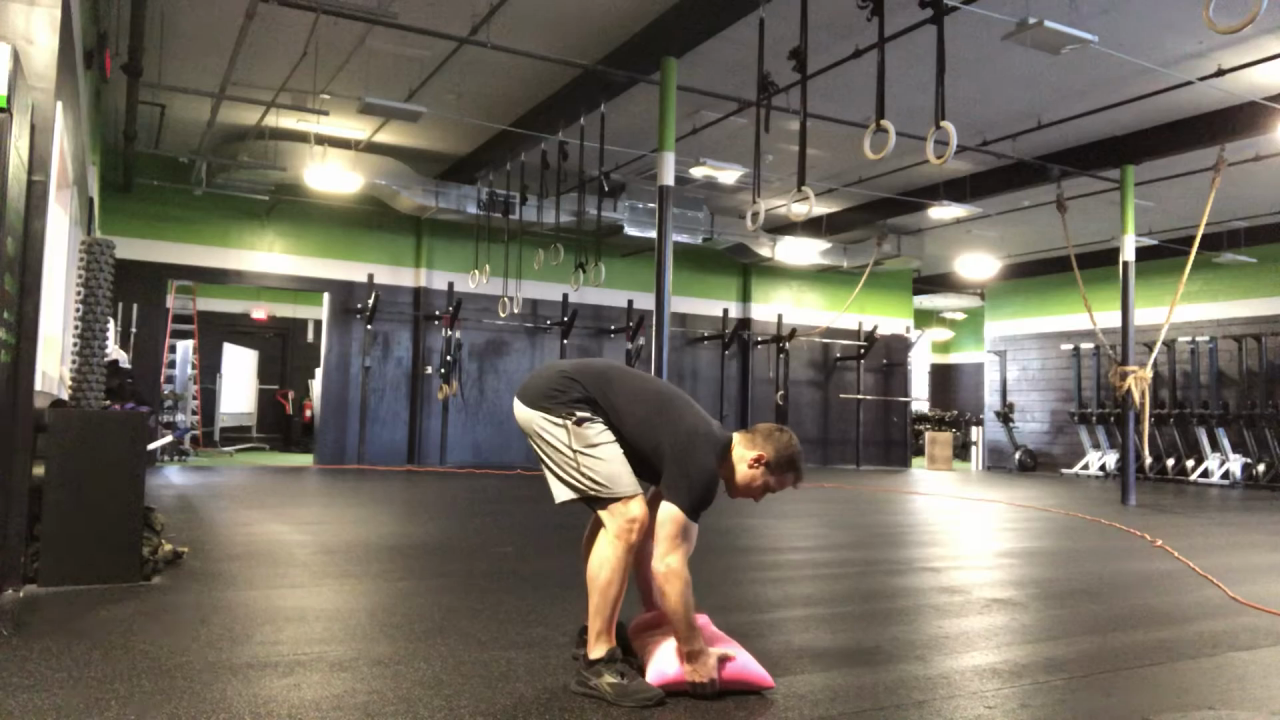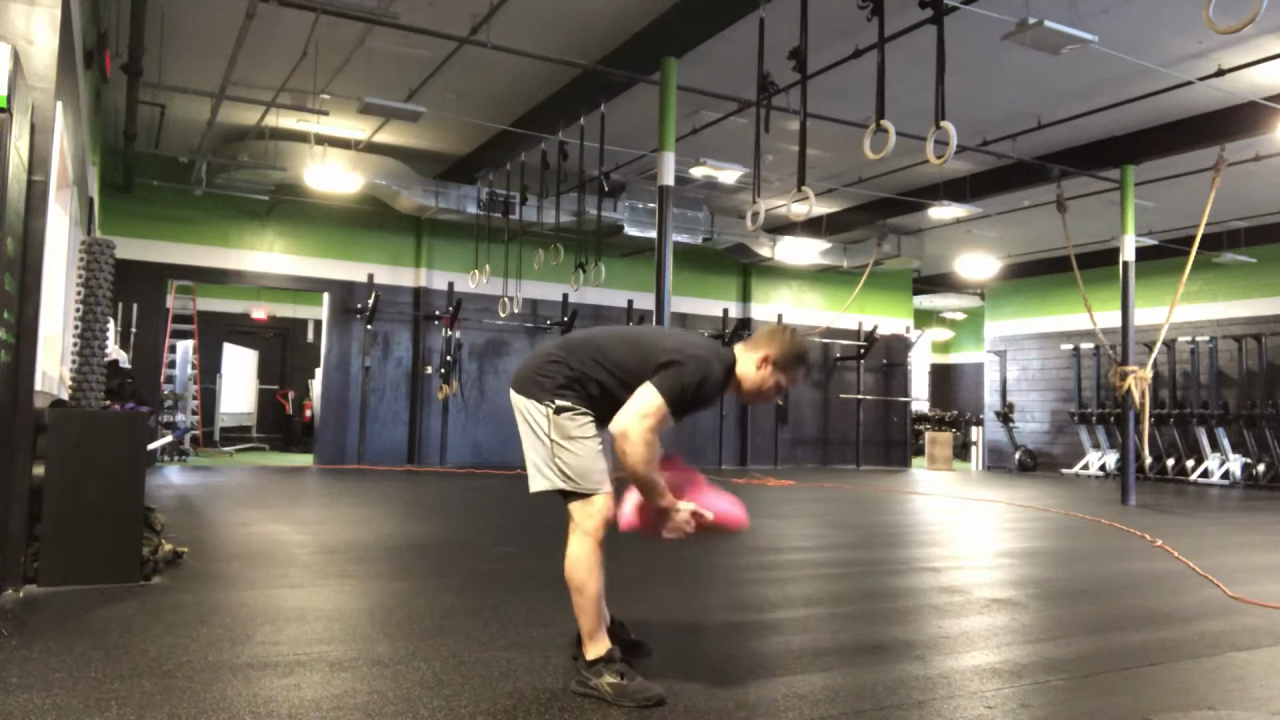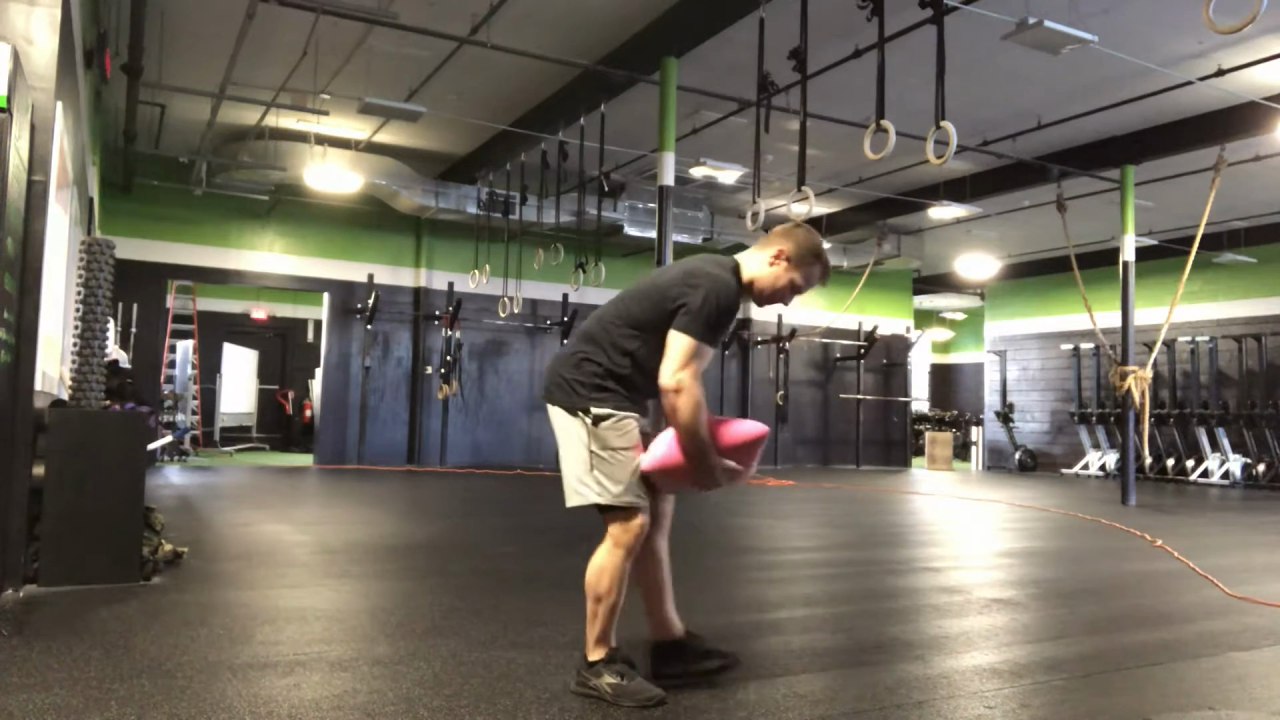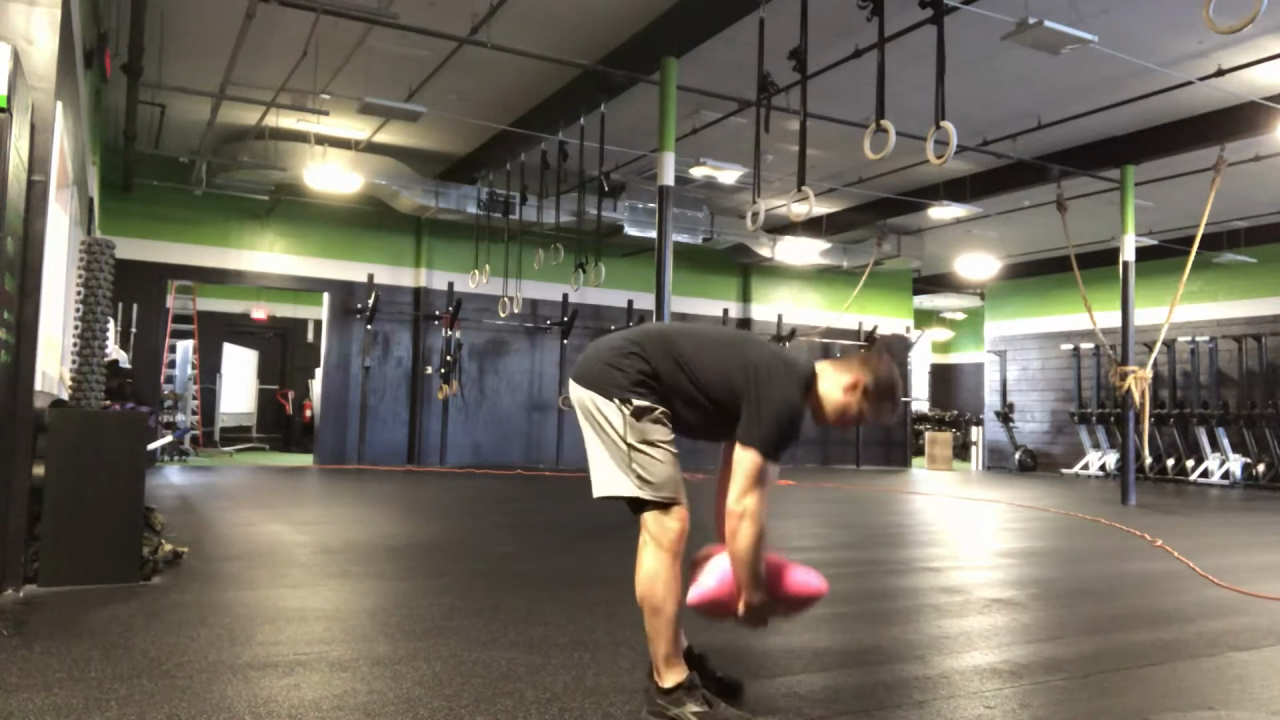
dt=0.7s
person 1, frame 1
left shoulder: (703, 445)
right shoulder: (701, 463)
left elbow: (651, 534)
right elbow: (668, 564)
left wrist: (655, 616)
right wrist: (695, 655)
left hip: (546, 395)
right hip: (556, 401)
left knee: (613, 515)
right knee: (626, 519)
left ankle: (597, 632)
right ankle: (598, 663)
person 1, frame 2
left shoulder: (705, 362)
right shoulder: (703, 371)
left elbow: (643, 423)
right elbow: (628, 429)
left wrist: (659, 493)
right wrist: (666, 507)
left hip: (553, 387)
right hip: (551, 388)
left knee: (592, 513)
right knee: (592, 514)
left ankle: (598, 629)
right ankle: (596, 663)
person 1, frame 3
left shoulder: (714, 280)
right shoulder: (717, 287)
left elbow: (675, 376)
right elbow: (677, 383)
left wrist: (690, 451)
right wrist: (707, 464)
left hip: (607, 392)
right hip: (590, 392)
left knee: (656, 510)
right knee: (629, 525)
left ankle: (671, 644)
right ankle: (598, 664)
person 1, frame 4
left shoulder: (784, 383)
right shoulder: (784, 398)
left elbow: (732, 489)
right elbow: (743, 506)
left wrist: (734, 559)
right wrist: (754, 594)
left hip: (606, 375)
right hip: (616, 380)
left knee: (664, 529)
right knee: (667, 529)
left ankle: (675, 658)
